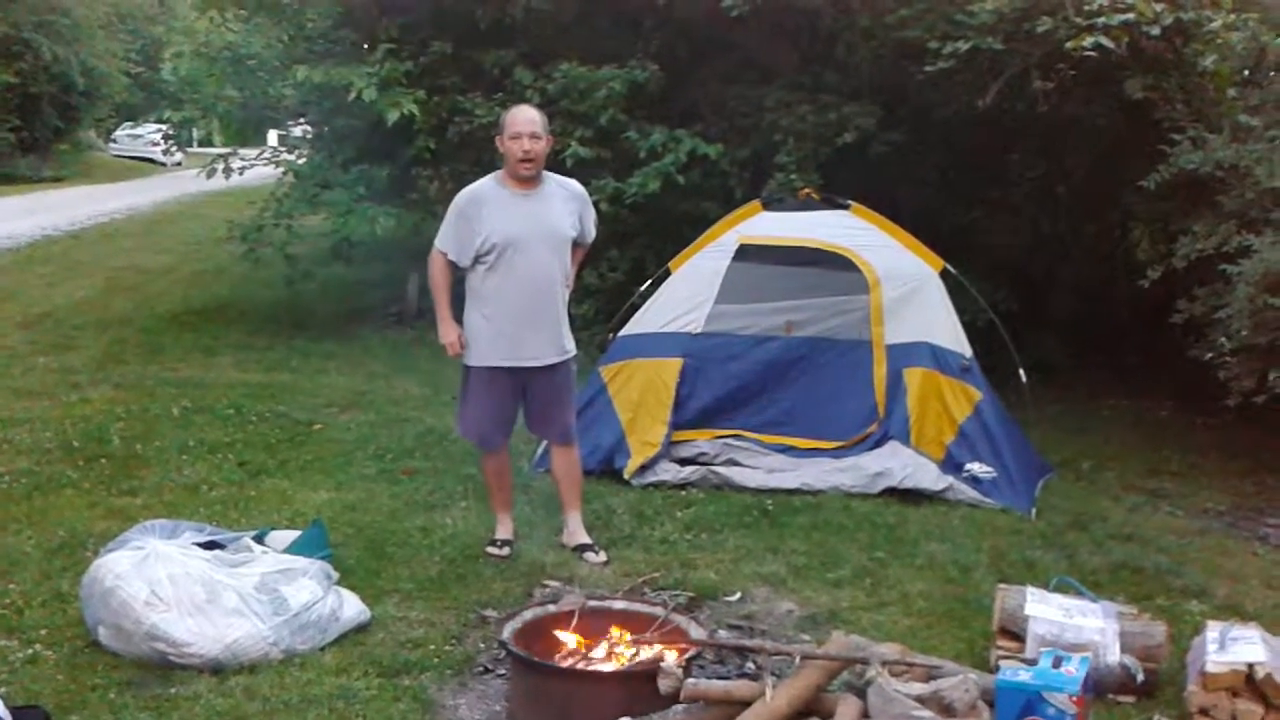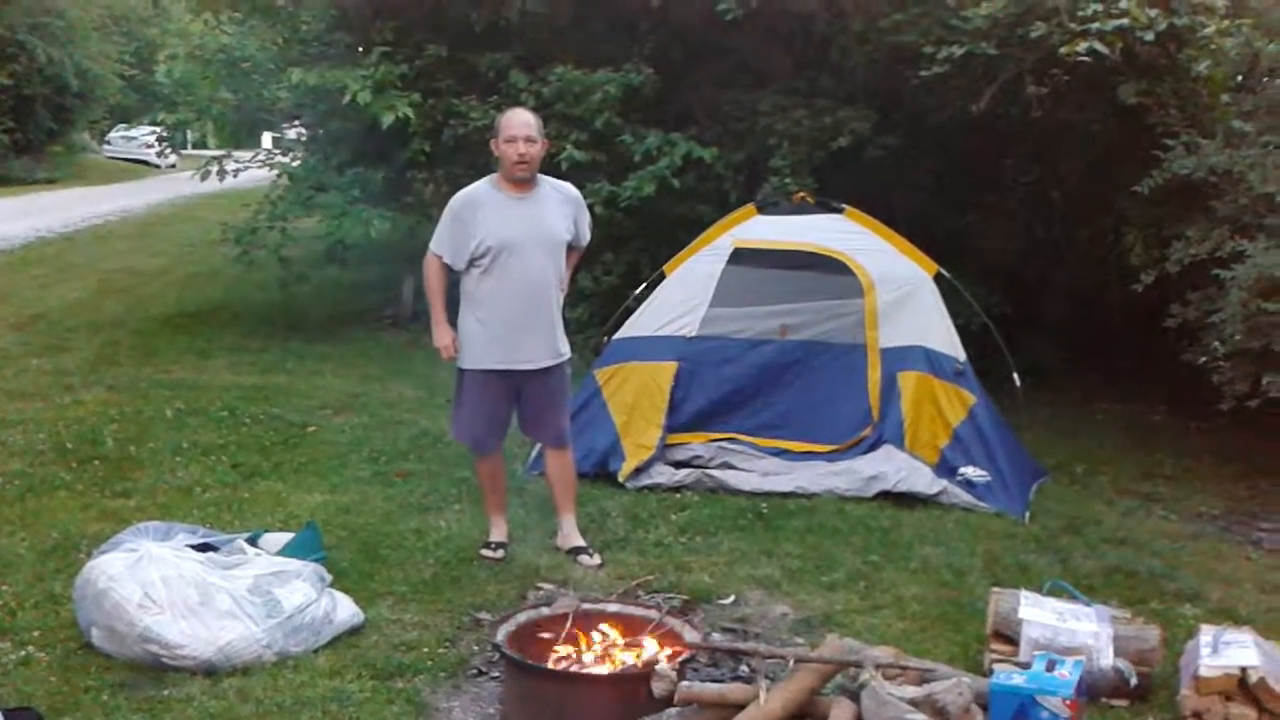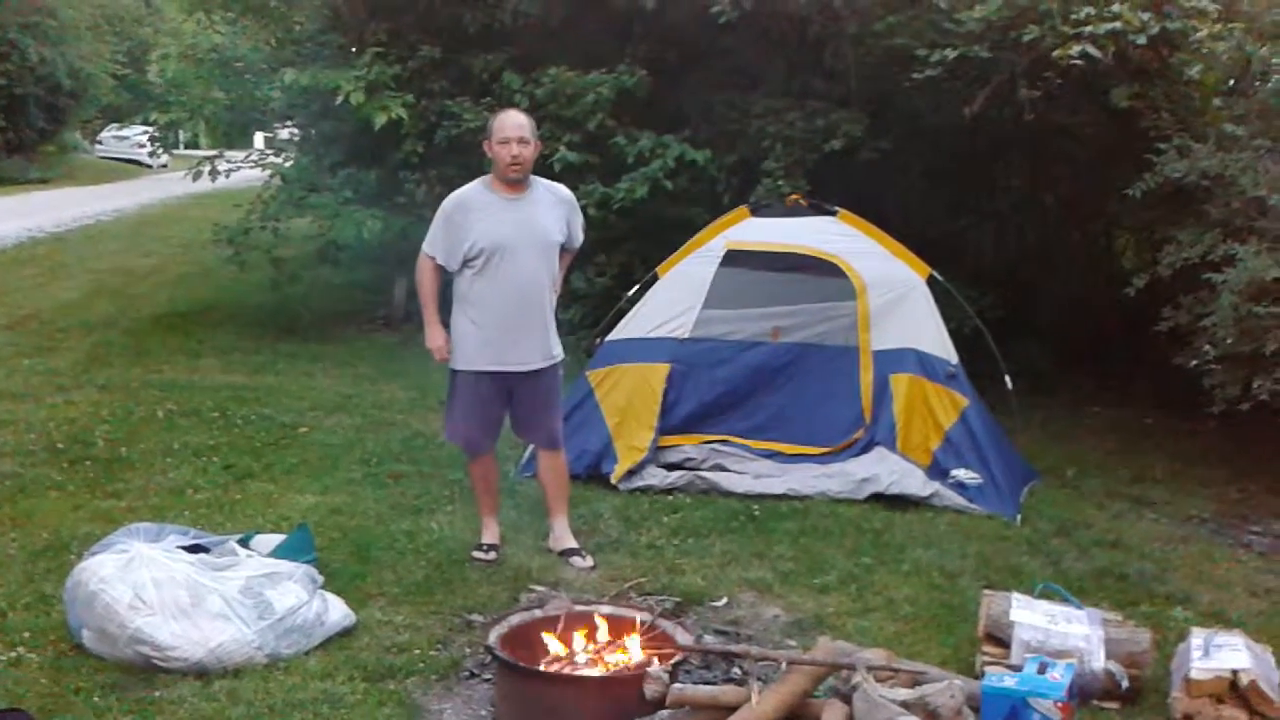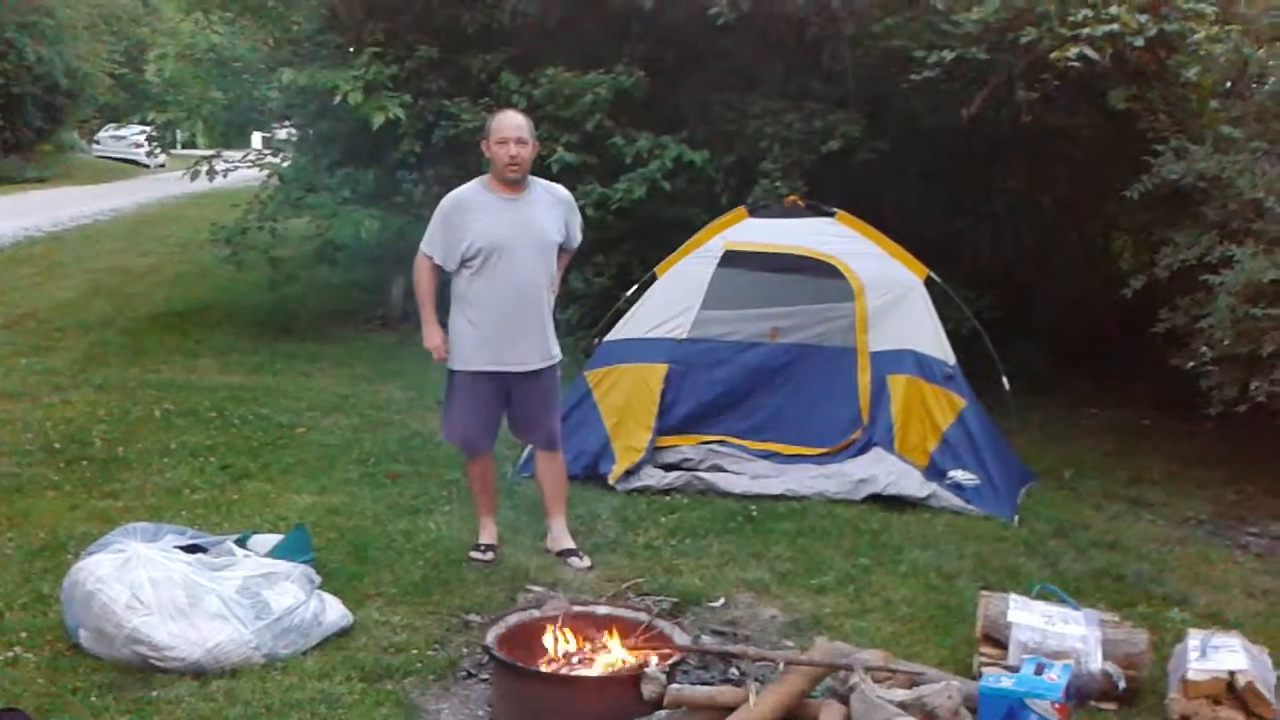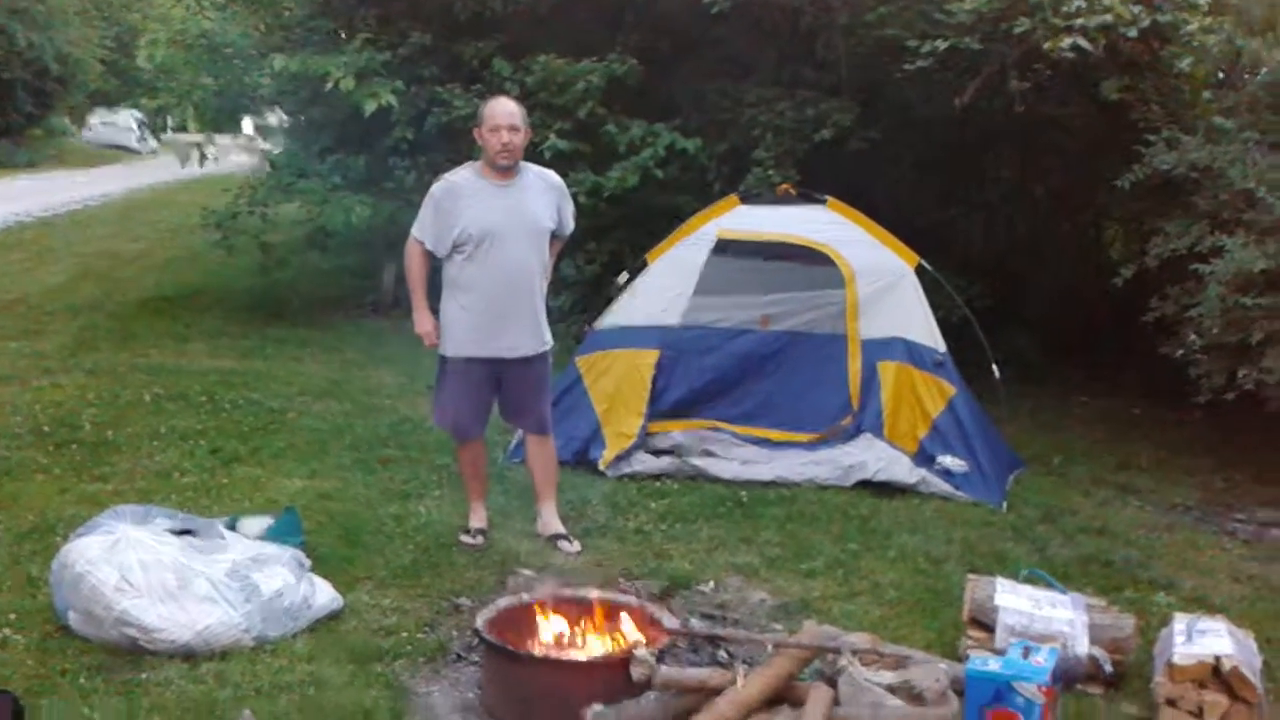
dt=0.1s
person 1, frame 1
left shoulder: (571, 194)
right shoulder: (474, 199)
right elbow: (440, 259)
right wrist: (445, 321)
left hip: (553, 346)
right hip: (490, 349)
left knee: (563, 435)
right knee: (492, 440)
left ankle: (574, 526)
right ankle: (503, 524)
person 1, frame 2
left shoulder: (566, 198)
right shoulder: (469, 202)
right elbow: (435, 262)
right wrist: (439, 324)
left hip: (548, 349)
right hip: (485, 352)
left knee: (557, 439)
right knee: (486, 443)
left ankle: (568, 529)
right ankle: (497, 526)
person 1, frame 3
left shoulder: (559, 199)
right shoulder: (462, 204)
right elbow: (428, 263)
right wrist: (432, 325)
left hip: (540, 351)
right hip: (477, 353)
left knee: (550, 440)
right knee: (478, 444)
left ankle: (560, 531)
right ankle: (489, 528)
person 1, frame 4
left shoulder: (557, 199)
right shoulder: (460, 203)
right elbow: (426, 263)
right wrist: (430, 325)
left hip: (538, 351)
right hip: (476, 354)
left knee: (547, 440)
right knee: (476, 444)
left ankle: (558, 532)
right ankle: (487, 528)
person 1, frame 5
left shoulder: (550, 186)
right shoulder: (452, 189)
right elbow: (417, 248)
right wrist: (420, 311)
left hip: (529, 336)
right hip: (468, 340)
left knee: (539, 426)
right knee: (467, 429)
left ankle: (548, 516)
right ankle: (477, 512)
